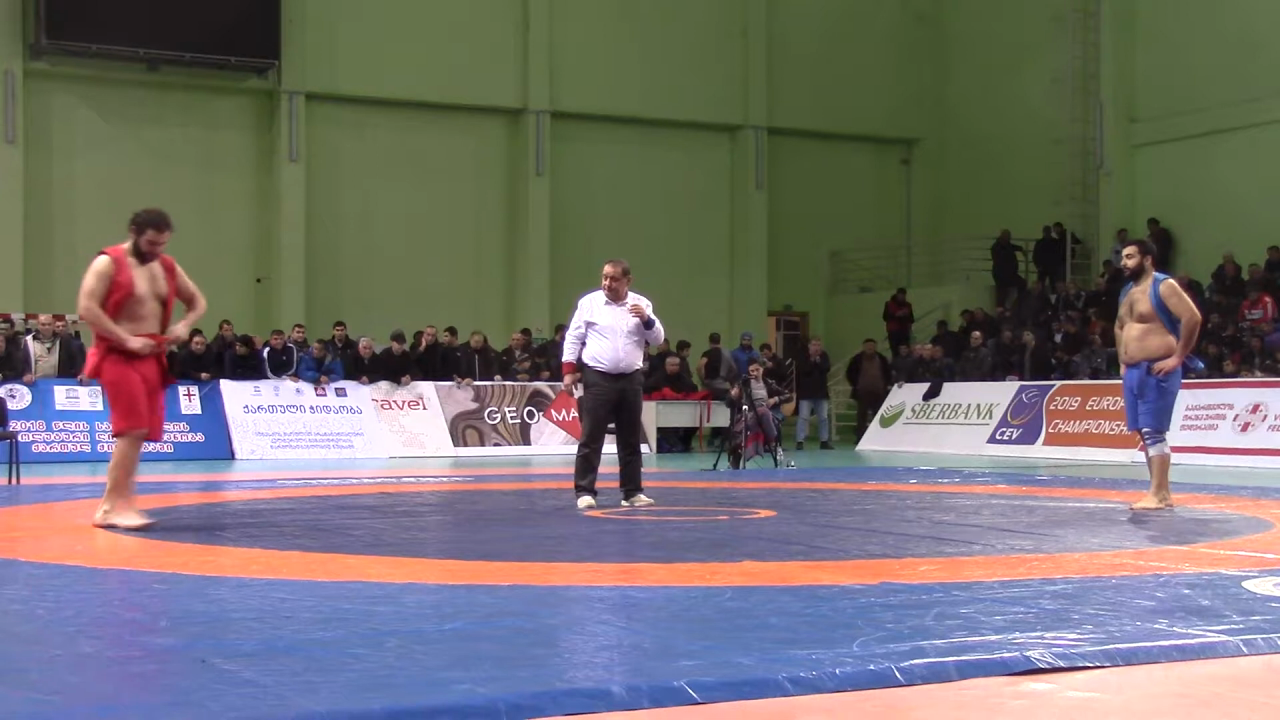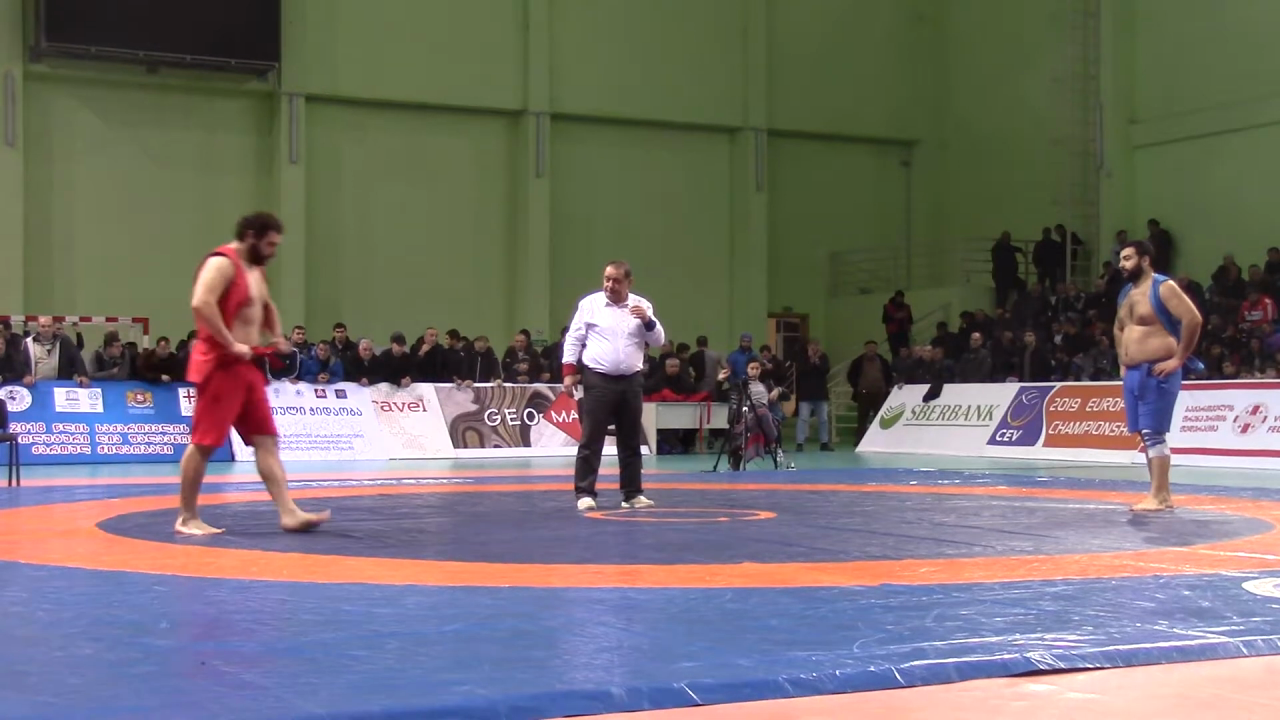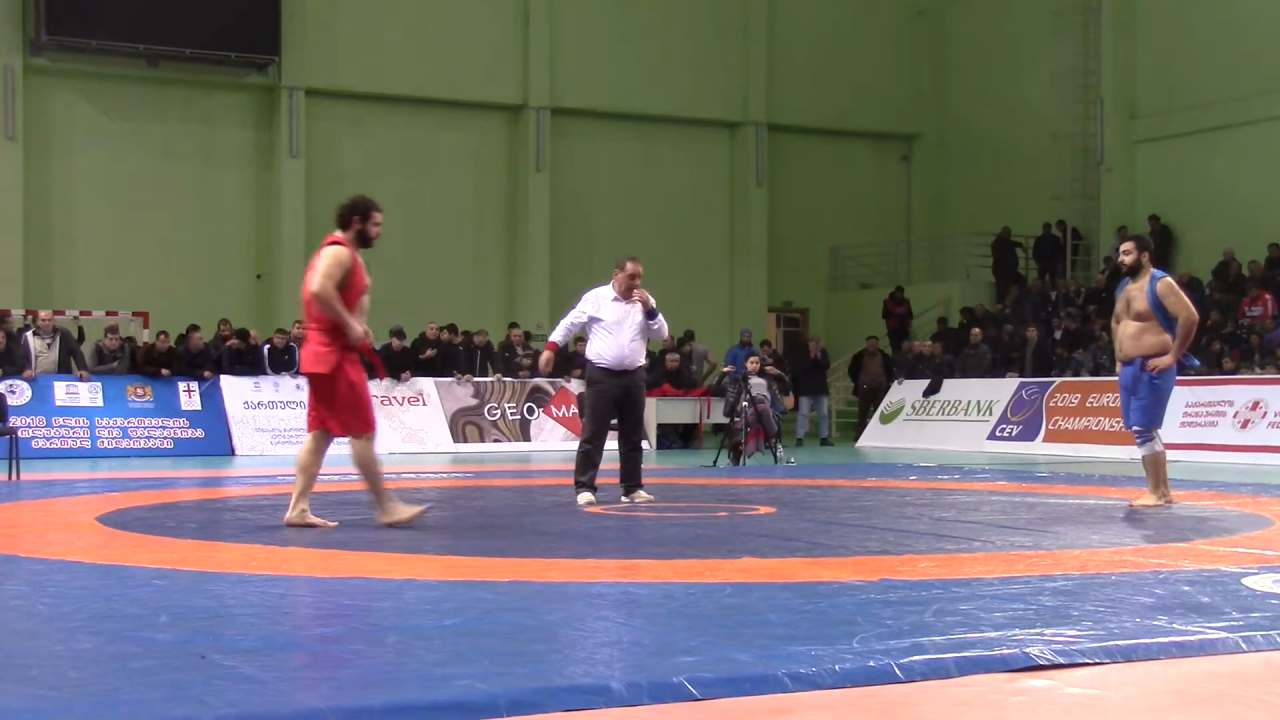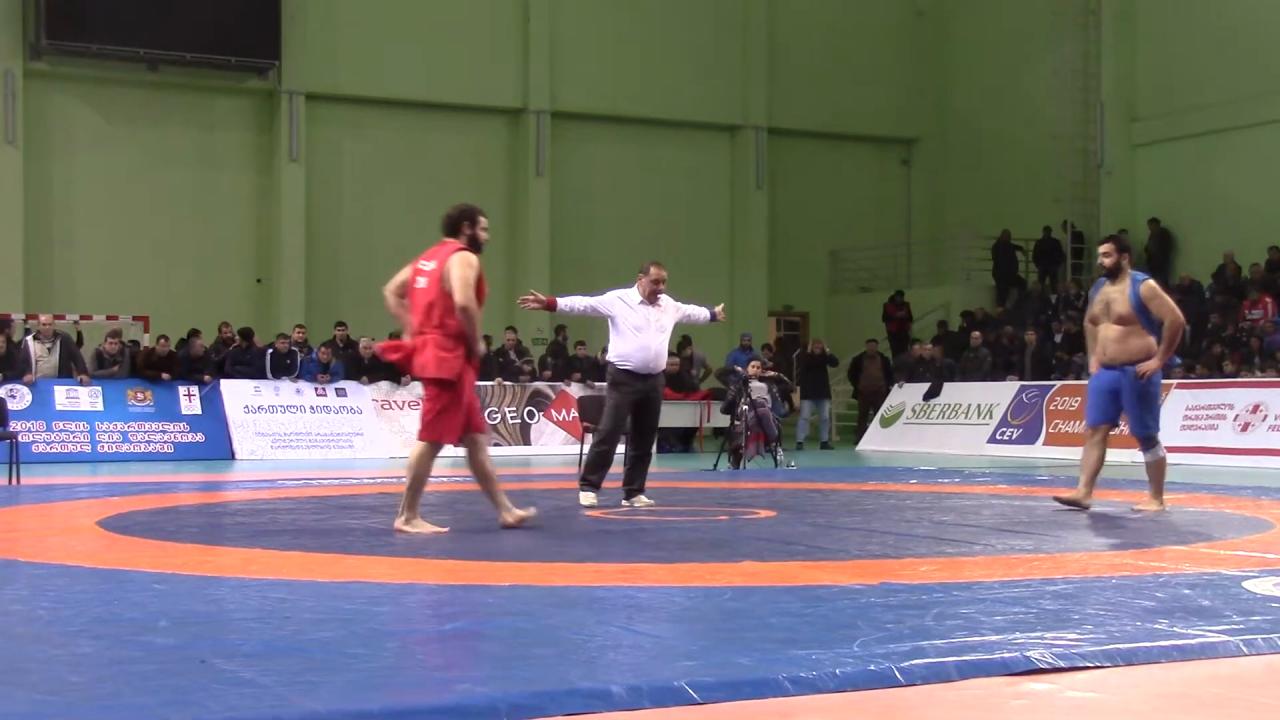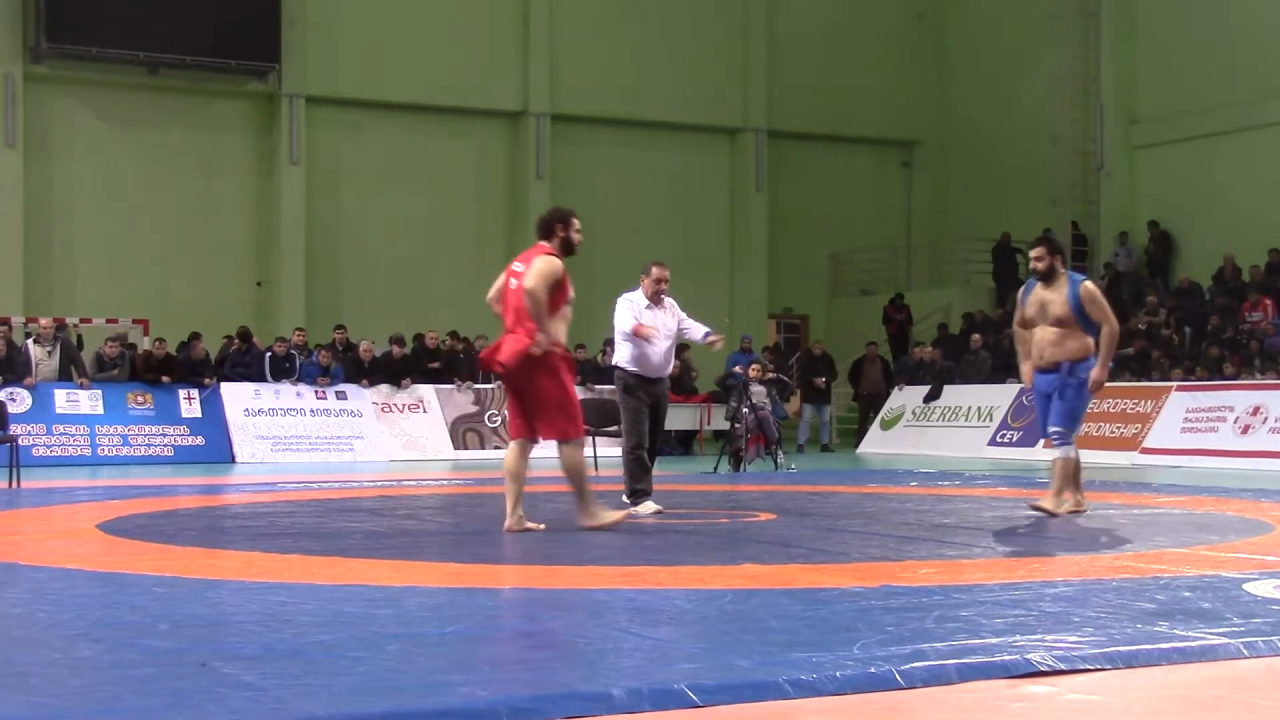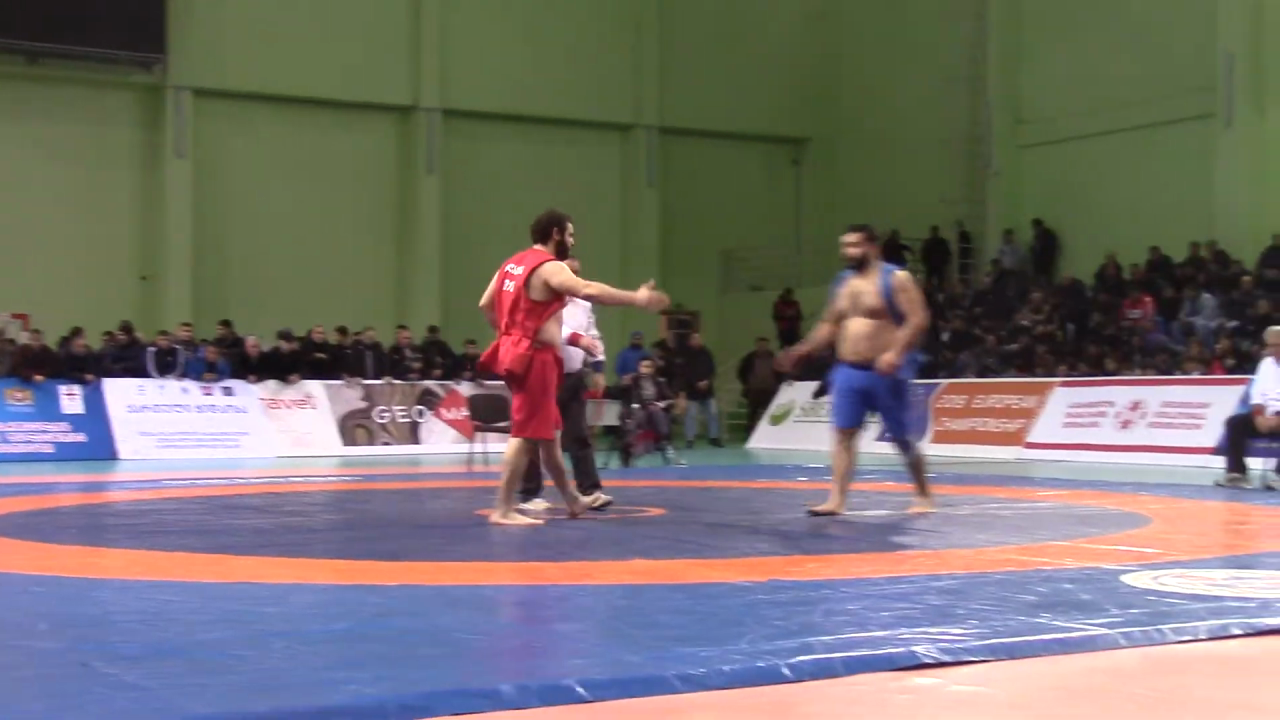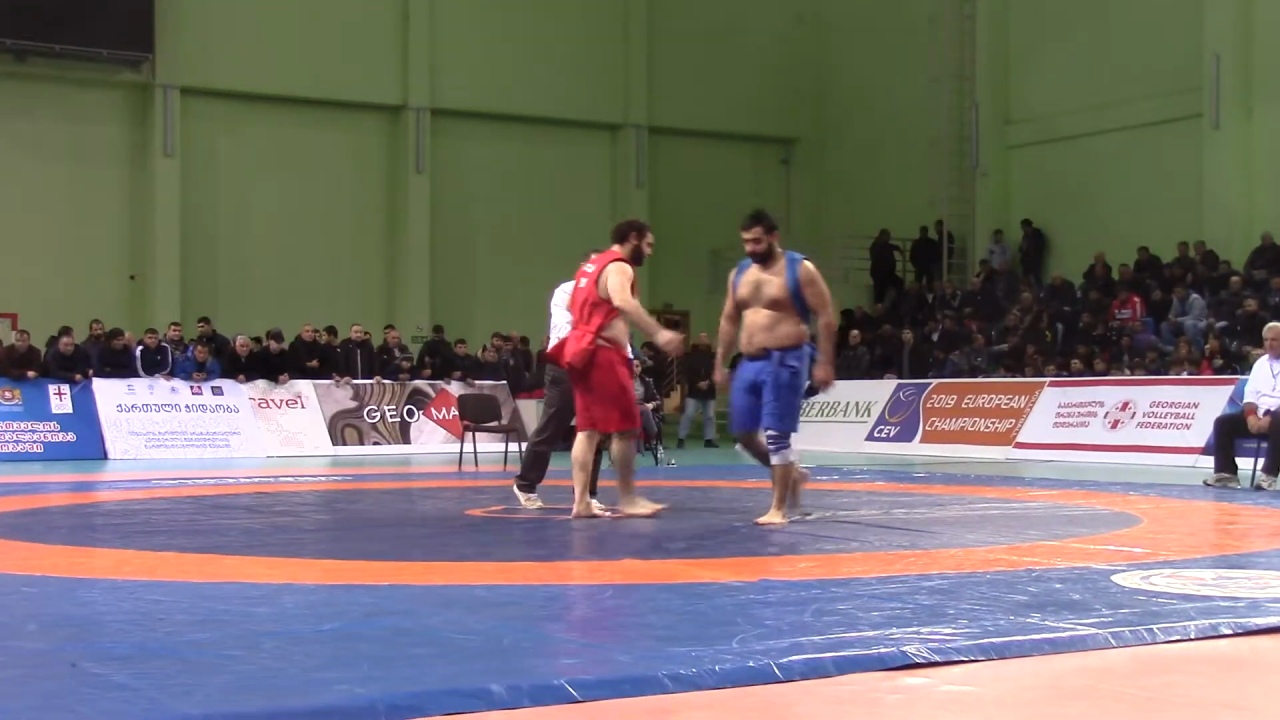
dt=0.7s
person 1, frame 1
left shoulder: (168, 267)
right shoulder: (108, 263)
left elbow: (198, 301)
right elbow: (87, 309)
left wrist: (185, 324)
right wrist: (127, 339)
left hip: (150, 359)
right hip: (116, 357)
left knee: (135, 437)
right knee: (132, 431)
left ankle: (107, 510)
right ankle: (124, 506)
person 1, frame 2
left shoulder: (255, 270)
right shoulder: (222, 263)
left elbow: (266, 307)
right elbow: (201, 303)
left wrist: (278, 336)
right wrist: (230, 344)
left hip: (246, 365)
right hip: (220, 365)
left knee: (266, 440)
right knee: (204, 442)
left ankle: (289, 513)
right ankle: (187, 517)
person 1, frame 3
left shoulder: (338, 251)
right shoulder: (339, 251)
right elbow: (318, 290)
left wrist: (351, 325)
right wrist: (349, 324)
left hip: (325, 352)
right hip: (335, 353)
left knee: (320, 432)
right knee: (362, 431)
left ankle: (298, 508)
right ankle: (387, 508)
person 1, frame 4
left shoulder: (426, 258)
right shoulder: (463, 258)
left elbow: (391, 291)
right elbow: (464, 304)
left wrist: (411, 328)
right wrist: (476, 343)
left hip: (431, 351)
right hip: (448, 356)
left knee: (476, 435)
right knee: (432, 438)
left ankle: (505, 510)
right ankle: (408, 516)
person 1, frame 5
left shoulder: (521, 260)
right shoulder: (549, 262)
left elbow: (493, 299)
right elbow: (530, 288)
right wrist: (545, 332)
left hip: (517, 357)
right hip: (540, 359)
left knee: (521, 438)
right knee: (571, 437)
left ankle: (513, 515)
right ankle: (589, 512)
person 1, frame 6
left shoulder: (511, 264)
right shoulder: (549, 267)
left elbow: (486, 304)
right elbow: (588, 291)
right wrist: (636, 299)
left hip: (516, 355)
right hip: (534, 358)
left knee: (548, 432)
right knee: (528, 434)
left ankle: (571, 498)
right ankle: (503, 509)
person 1, frame 7
left shoulder: (595, 265)
right shoulder: (619, 267)
left elbow: (572, 306)
right elbow: (623, 303)
right wrist: (658, 333)
left hip: (587, 354)
right hip: (603, 355)
left knee: (589, 429)
right knee: (625, 426)
left ankle: (581, 502)
right ankle: (629, 499)
person 2, frame 1
left shoulder: (1163, 286)
right shoulder: (1127, 292)
left elbow: (1192, 318)
right elbow: (1120, 327)
left wrist: (1178, 357)
right wrist: (1123, 360)
left hip: (1157, 371)
right hip: (1132, 372)
left knee: (1153, 432)
right knee: (1145, 433)
left ankle: (1156, 494)
right ankle: (1163, 492)
person 2, frame 2
left shoulder: (1163, 287)
right shoulder: (1126, 293)
left elbow: (1193, 319)
right elbow: (1119, 329)
left wrist: (1179, 359)
right wrist: (1123, 361)
left hip: (1157, 373)
right hip: (1132, 373)
left knee: (1153, 433)
right knee: (1145, 435)
left ankle: (1157, 496)
right ankle: (1164, 494)
person 2, frame 3
left shoulder: (1161, 284)
right shoulder: (1123, 287)
left elbow: (1189, 317)
left wrist: (1173, 356)
right wrist: (1119, 358)
left hip: (1152, 369)
right hip: (1128, 369)
left knee: (1143, 430)
right knee: (1145, 431)
left ankle: (1155, 493)
right ankle: (1163, 489)
person 2, frame 4
left shoulder: (1143, 286)
right shoulder: (1098, 288)
left elbow: (1175, 319)
right elbow: (1091, 324)
left wrist: (1159, 359)
right wrist: (1093, 357)
left hip: (1135, 374)
right hip: (1104, 372)
left knee: (1146, 437)
right knee: (1095, 432)
left ankle: (1156, 499)
right ankle: (1083, 493)
person 2, frame 5
left shoulder: (1081, 288)
right shoulder: (1027, 291)
left elbow: (1109, 326)
right elbow: (1019, 329)
left wrist: (1101, 367)
right wrist: (1025, 363)
left hip: (1073, 373)
right hip: (1041, 376)
left knee: (1060, 435)
right knee: (1060, 440)
left ankle: (1054, 499)
right ankle: (1077, 498)
person 2, frame 6
left shoulder: (895, 279)
right shoulder: (842, 283)
left elbow: (919, 319)
right elbow: (828, 325)
left wrist: (896, 353)
right wrist: (801, 350)
left hip: (885, 371)
right hip: (848, 371)
left knee: (901, 437)
right knee: (843, 434)
left ankle: (924, 495)
right ankle: (836, 500)
person 2, frame 7
left shoulder: (799, 269)
right shoulder: (738, 273)
left elbow: (826, 315)
right elbow: (728, 320)
left wrist: (824, 362)
right wrist: (720, 363)
left hip: (785, 363)
right hip: (748, 364)
left knee: (777, 435)
right knee: (742, 433)
left ankle: (780, 508)
right ankle: (791, 476)
person 3, frame 1
left shoulder: (641, 303)
right shoulder: (589, 303)
left elbow: (657, 339)
right elbow: (573, 338)
left wrist: (646, 320)
right wrist: (569, 370)
left hip: (631, 380)
right hip: (598, 379)
left knee: (631, 440)
right knee: (590, 438)
left ankle: (632, 492)
right ankle: (585, 492)
person 3, frame 2
left shoulder: (641, 305)
right shoulder: (589, 304)
left elbow: (658, 341)
right elbow: (573, 339)
left wrist: (647, 321)
right wrist: (569, 371)
left hip: (631, 381)
right hip: (598, 381)
left knee: (631, 441)
right knee: (591, 440)
left ankle: (632, 493)
right ankle: (585, 493)
person 3, frame 3
left shoulder: (644, 301)
right shoulder: (595, 298)
left elbow: (661, 334)
right elbow: (570, 324)
left wrist: (650, 309)
right wrist: (550, 348)
left hip: (634, 376)
right hip: (602, 375)
left knee: (633, 436)
right knee: (593, 434)
left ankle: (632, 487)
right ankle: (585, 487)
person 3, frame 4
left shoulder: (669, 304)
right shoulder: (617, 300)
left elbow: (691, 312)
right elbow: (583, 304)
left wrist: (713, 314)
right wrist: (548, 303)
left hip: (653, 380)
right hip: (623, 378)
left knee: (644, 439)
right knee: (608, 433)
left ankle: (634, 492)
right ankle: (589, 486)
person 3, frame 5
left shoulder: (670, 305)
right shoulder: (627, 302)
left elbow: (688, 326)
right elbow: (623, 324)
left wrist: (708, 337)
right wrist: (640, 329)
left hip: (659, 382)
right hip: (632, 380)
left knee: (654, 440)
right knee: (637, 440)
left ankle: (634, 490)
right ankle: (640, 498)
person 3, frame 6
left shoulder: (583, 302)
left elbow: (592, 335)
left hip: (573, 377)
left knee: (580, 436)
left ankle: (590, 491)
right ankle: (529, 495)
person 3, frame 7
right shoulder: (567, 293)
right elbow: (563, 330)
right hip: (566, 372)
right knee: (549, 431)
left ankle: (587, 494)
right ankle: (525, 485)
